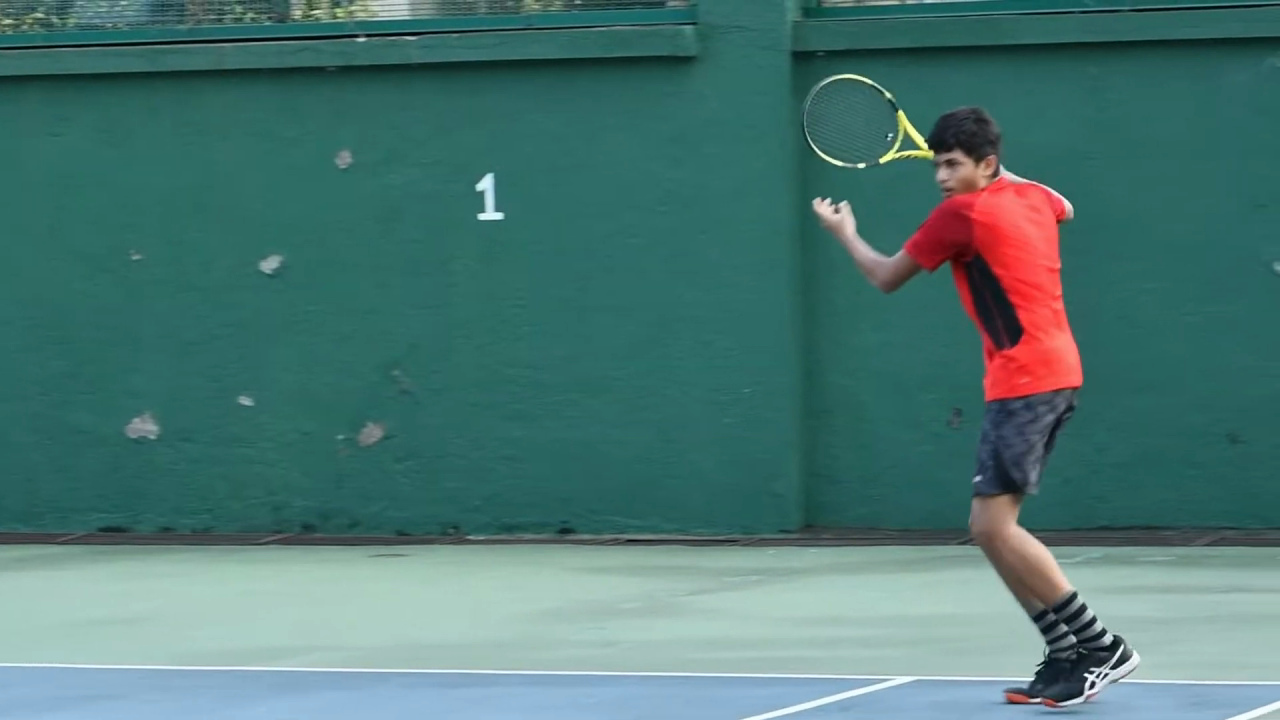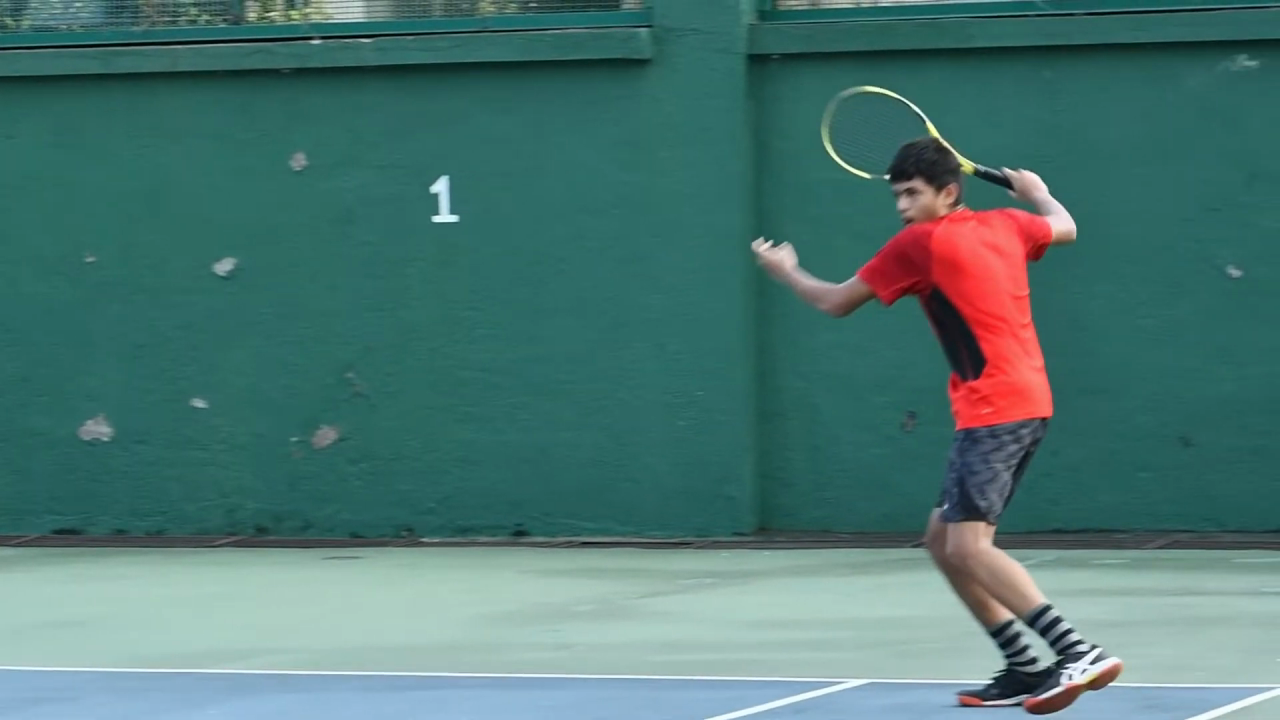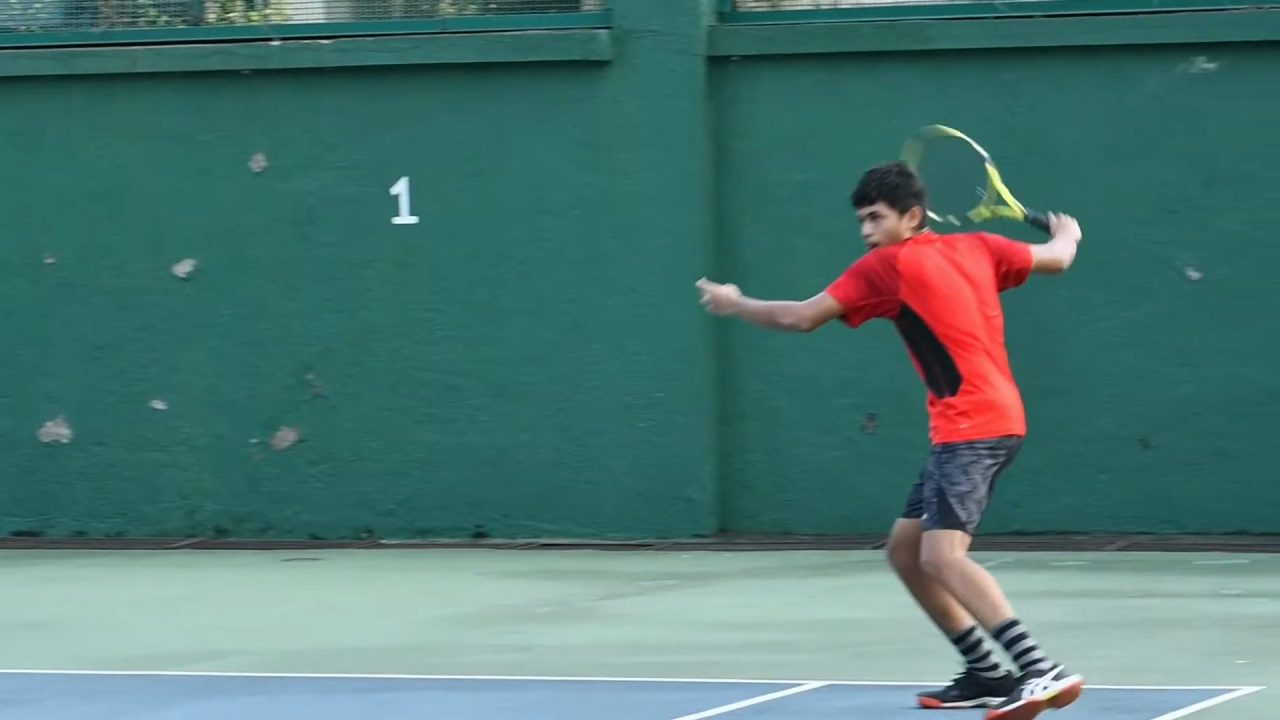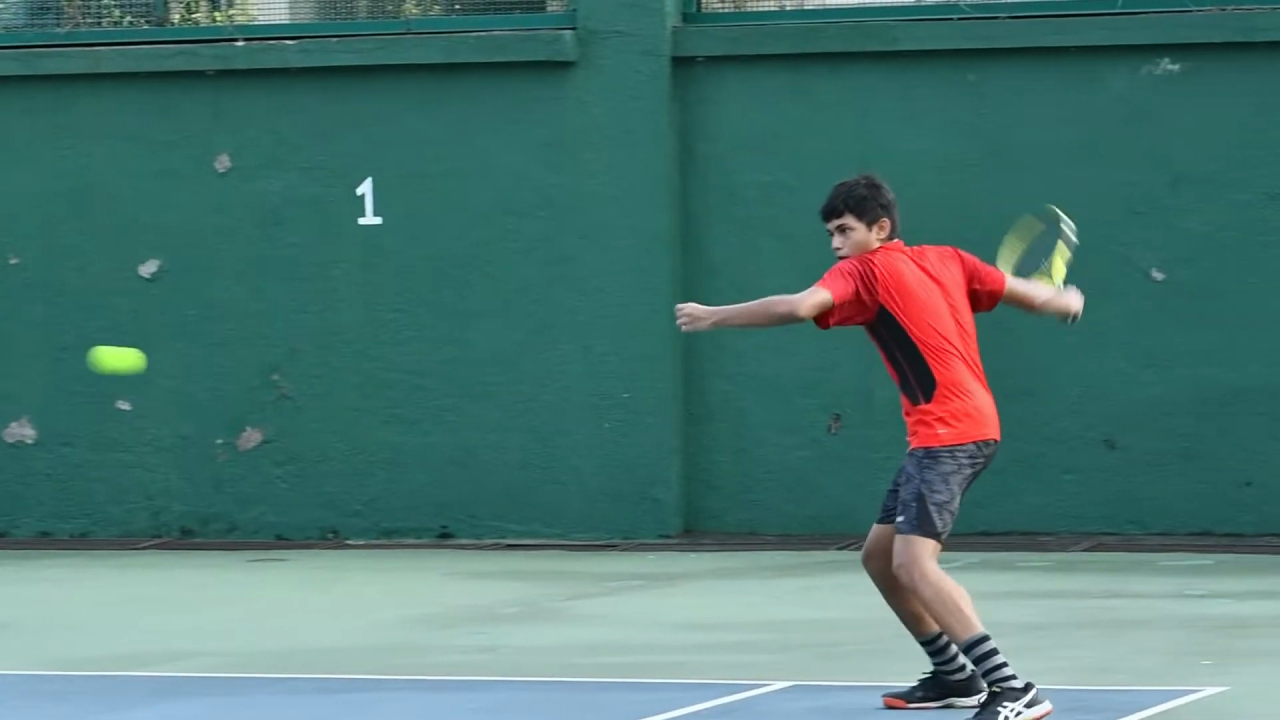
dt=0.2s
person 1, frame 1
left shoulder: (959, 213)
right shoulder: (1034, 199)
left elbow: (886, 278)
right elbow: (1065, 207)
left wrist: (843, 232)
right wrist: (1006, 176)
left hip: (1025, 383)
right hip: (1045, 379)
left knee: (993, 525)
right knee: (987, 526)
left ankle: (1102, 647)
right ankle: (1064, 654)
person 1, frame 2
left shoulder: (918, 243)
right shoulder: (1007, 224)
left elbow: (835, 303)
right elbow: (1063, 227)
left wrist: (786, 271)
right wrist: (1035, 188)
left hip: (994, 412)
right hip: (1019, 406)
left knee: (968, 548)
right knee: (942, 543)
left ankle: (1079, 653)
right ankle: (1025, 668)
person 1, frame 3
left shoulder: (886, 266)
right shoulder: (978, 246)
left elbow: (801, 318)
right elbow: (1056, 259)
left wrist: (735, 304)
right wrist: (1067, 231)
left hip: (971, 428)
right hip: (989, 423)
left knee: (943, 556)
right knee: (903, 551)
left ankle: (1041, 671)
right ankle: (986, 672)
person 1, frame 4
left shoulder: (864, 271)
right shoulder: (948, 260)
left elbow: (798, 307)
right elbow: (1027, 295)
left wrist: (712, 316)
right wrist: (1066, 301)
left hip: (947, 435)
right hip: (957, 431)
left knee: (913, 564)
right knee: (878, 556)
right ankle: (954, 674)
